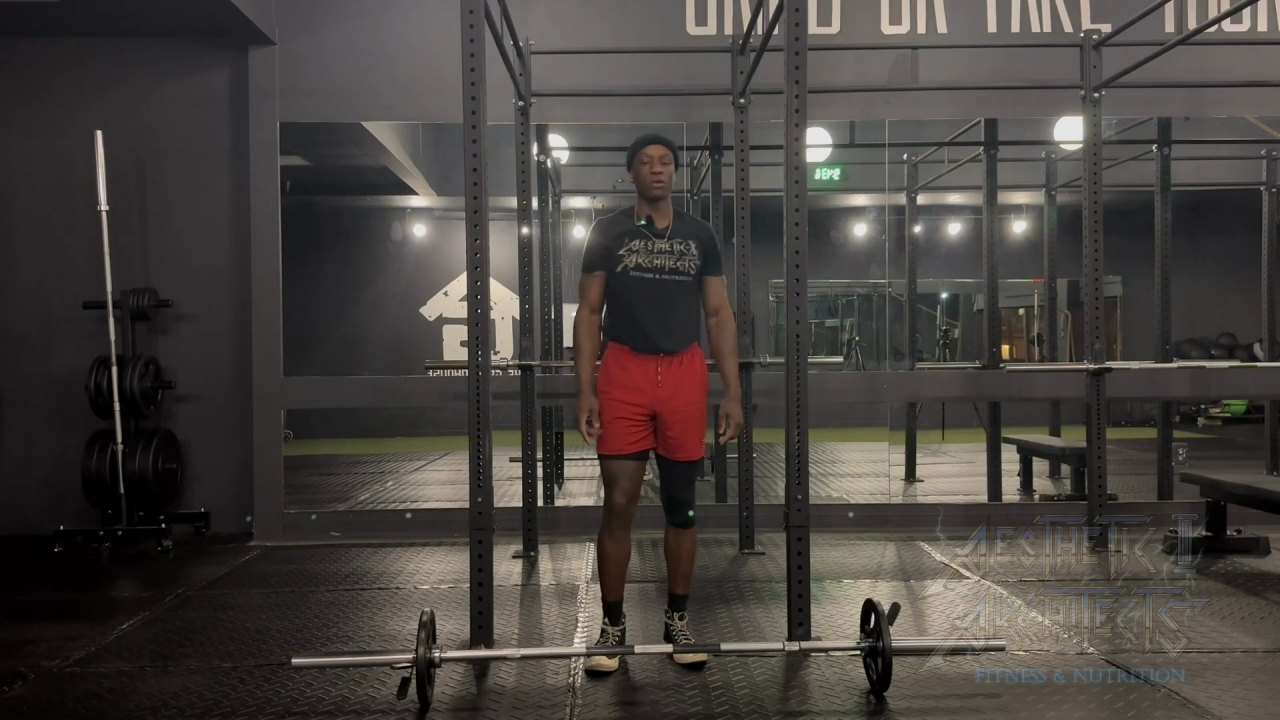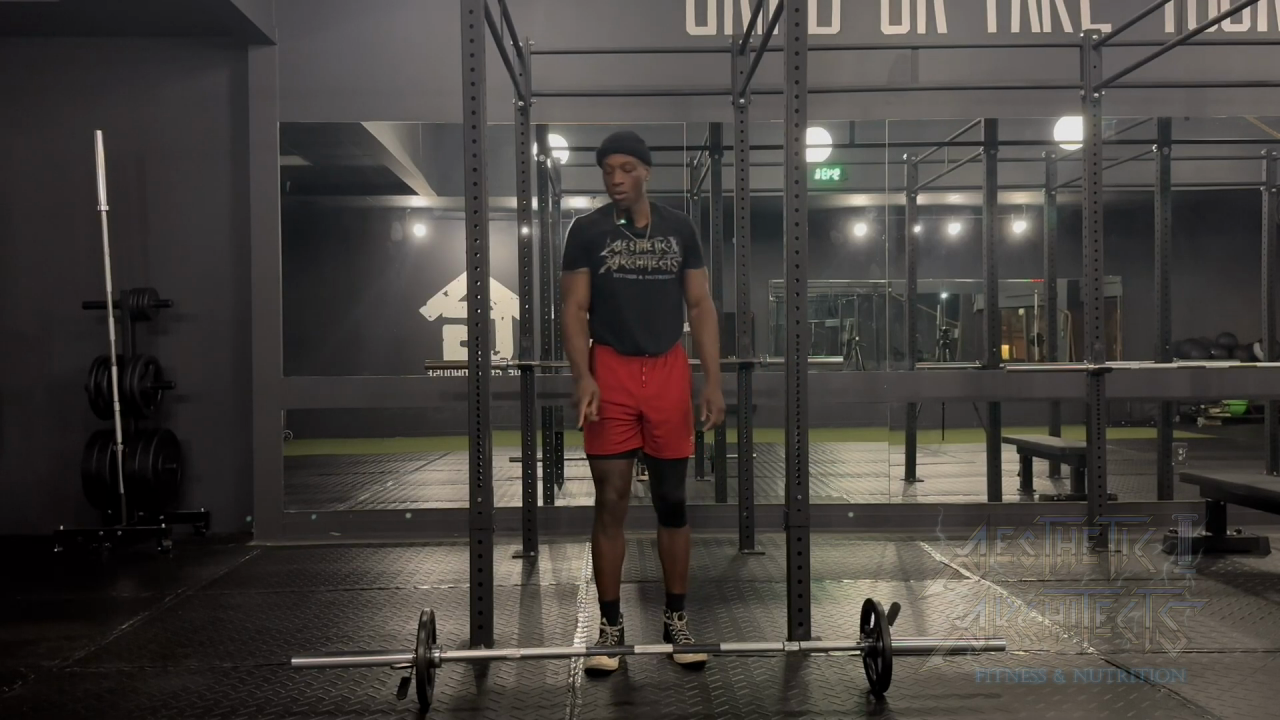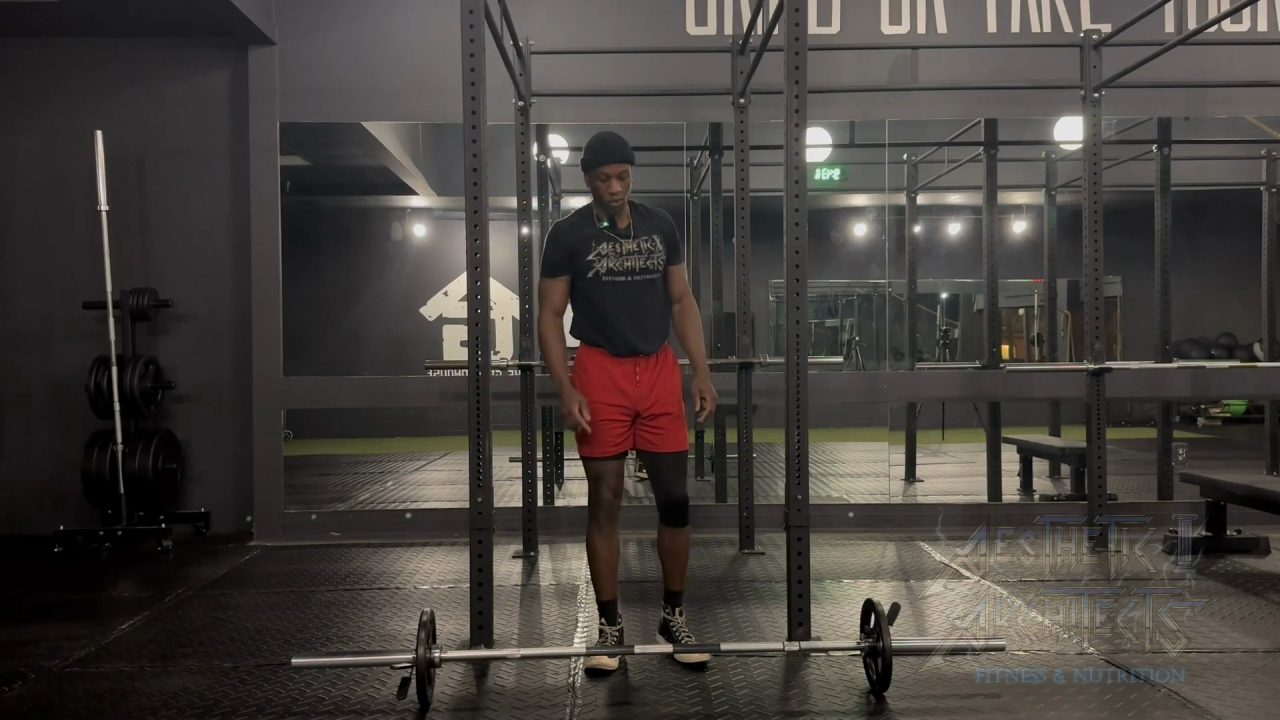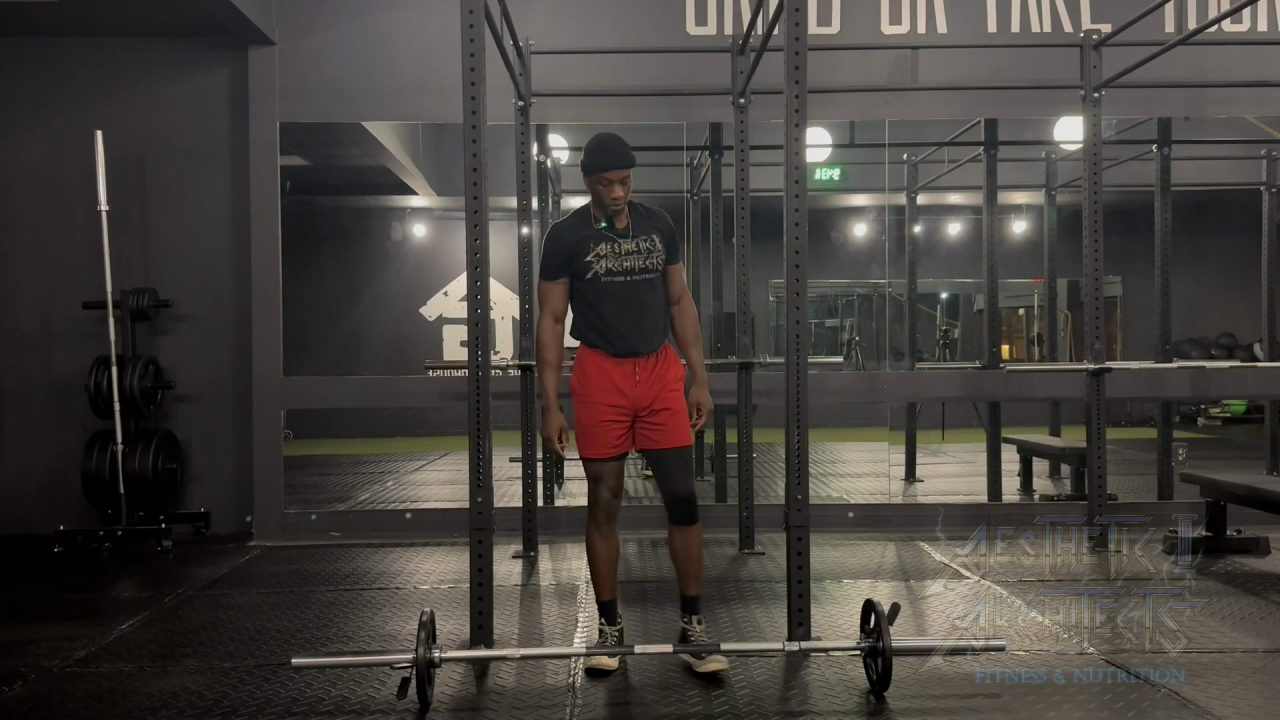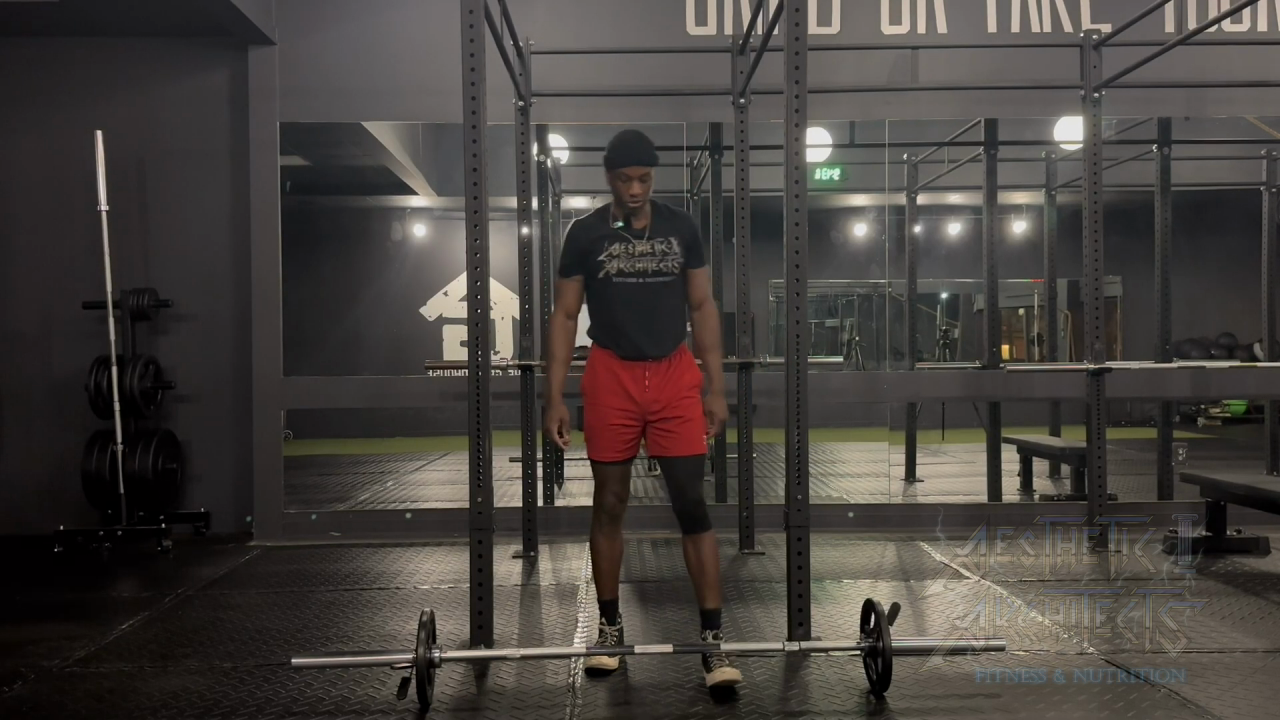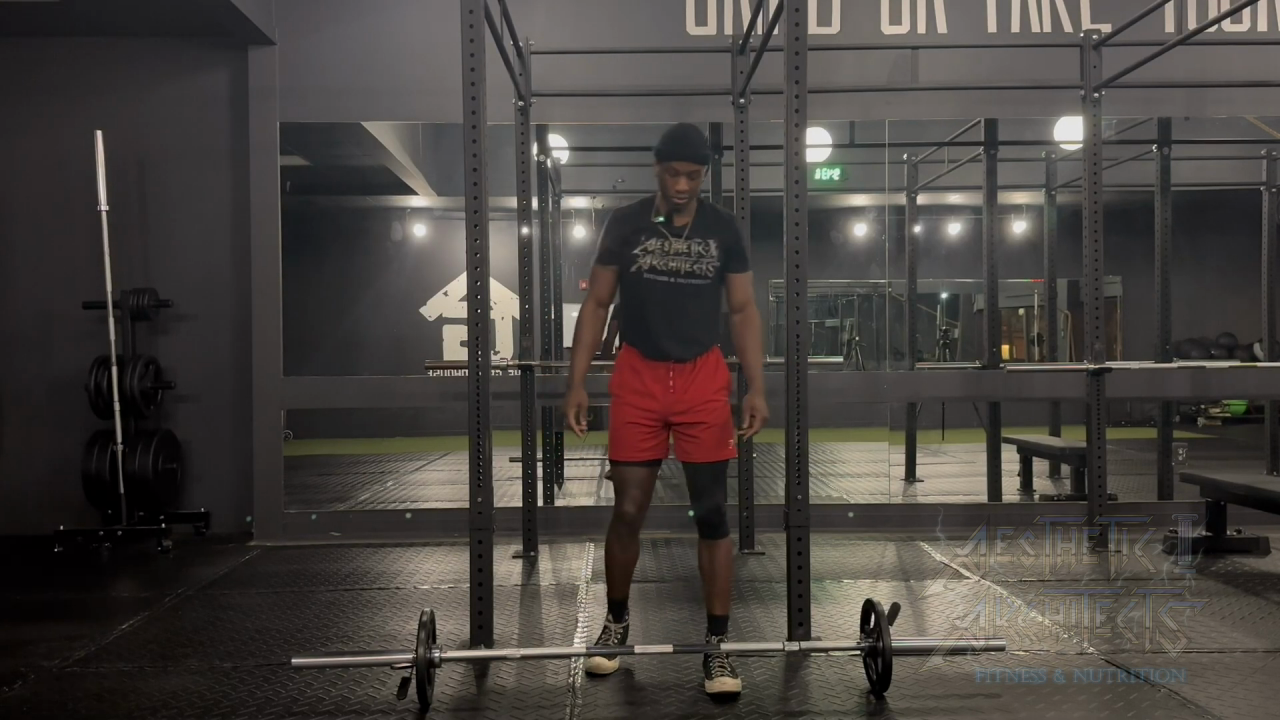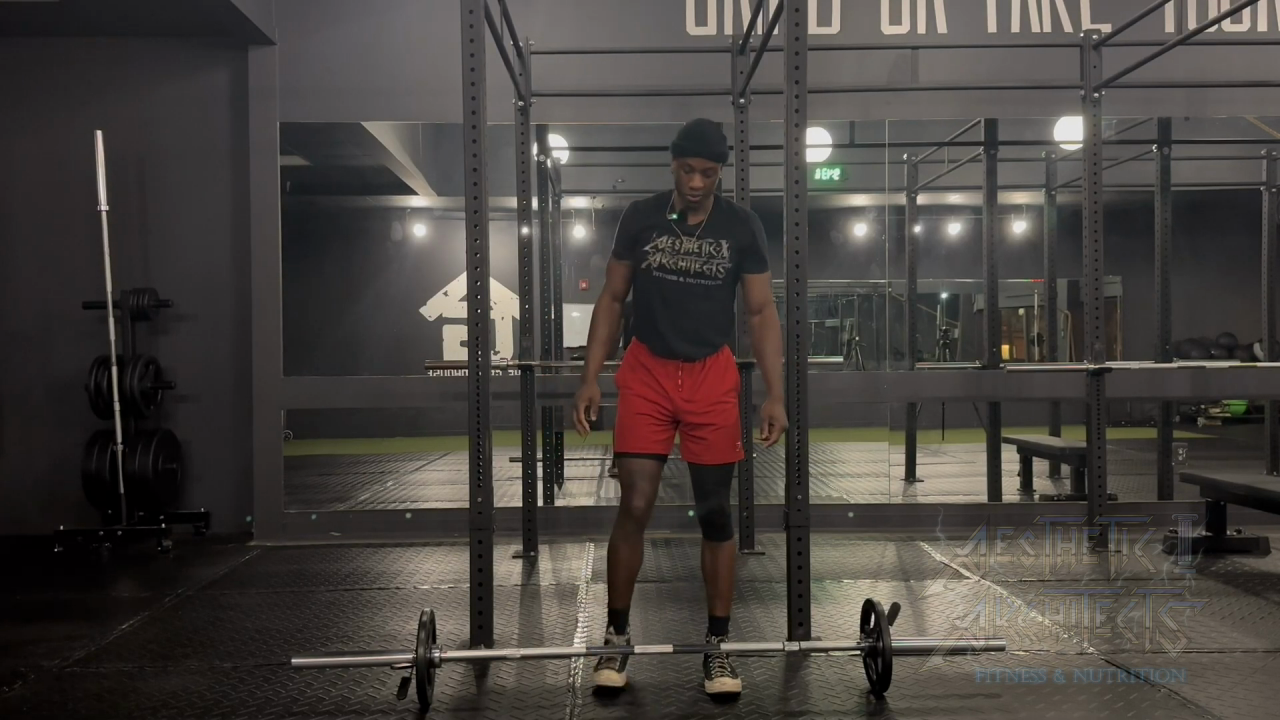
dt=0.3s
person 1, frame 1
left shoulder: (700, 235)
right shoulder: (608, 232)
left elbow: (718, 314)
right elbow: (589, 312)
left wrist: (733, 391)
right wrist: (585, 388)
left hip: (685, 375)
right hip: (624, 374)
left knee: (681, 505)
right knee: (618, 505)
left ankle: (677, 619)
right ankle: (613, 624)
person 1, frame 2
left shoulder: (680, 229)
right shoulder: (588, 231)
left elbow: (700, 306)
right elbow: (575, 310)
left wrist: (713, 380)
right wrist: (583, 377)
left hip: (668, 373)
right hip: (610, 374)
left knee: (672, 503)
right knee: (611, 503)
left ankle: (675, 619)
right ankle: (611, 625)
person 1, frame 3
left shoulder: (661, 225)
right shoulder: (568, 235)
left elbow: (682, 301)
right elbow: (550, 315)
left wrist: (702, 371)
right wrist: (566, 388)
left hip: (660, 371)
right hip: (600, 375)
left knee: (674, 500)
right knee: (604, 503)
left ankle: (674, 614)
right ankle: (610, 625)
person 1, frame 4
left shoulder: (659, 225)
right shoulder: (565, 236)
left elbow: (680, 303)
right elbow: (551, 321)
left wrist: (699, 378)
right wrist: (551, 404)
left hip: (660, 372)
right hip: (600, 375)
left knee: (683, 499)
right knee: (604, 504)
left ankle: (692, 623)
right ankle: (610, 626)
person 1, frame 5
left shoulder: (682, 227)
right shoulder: (585, 233)
left elbow: (703, 308)
right elbow: (564, 315)
left wrist: (716, 387)
right wrist: (555, 397)
left hip: (675, 376)
right hip: (612, 378)
left knee: (692, 507)
right knee: (609, 506)
left ankle: (712, 637)
right ankle: (610, 625)
person 1, frame 6
left shoulder: (724, 228)
right shoulder: (625, 224)
left elbow: (743, 310)
right elbow: (597, 304)
left wrist: (756, 387)
right wrist: (577, 381)
left hip: (703, 379)
right hip: (638, 377)
left knee: (711, 512)
right knee: (628, 510)
left ankle: (716, 646)
right ankle: (616, 620)
person 1, frame 7
left shoulder: (742, 227)
right shoulder: (639, 217)
left elbow: (762, 312)
right elbow: (612, 299)
left wrist: (775, 395)
right wrist: (590, 377)
left hip: (712, 378)
right hip: (646, 374)
left knee: (715, 515)
right knee: (633, 509)
left ankle: (716, 645)
right ankle: (616, 634)
